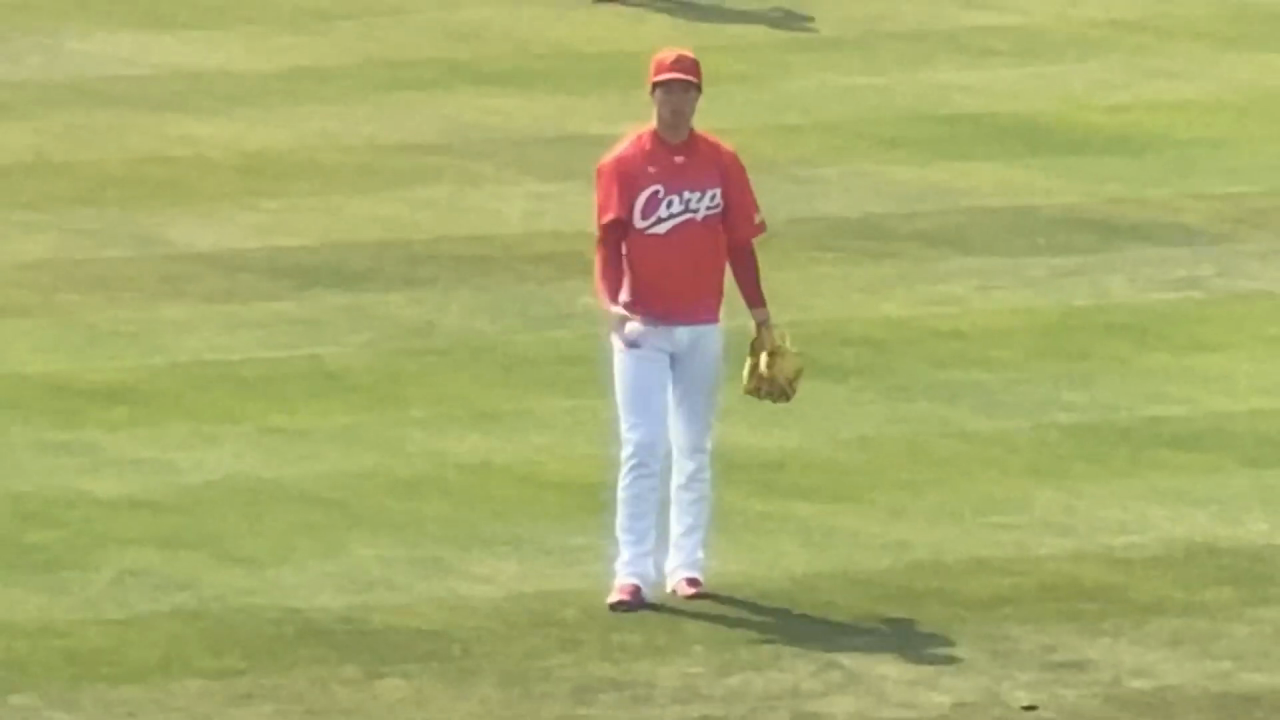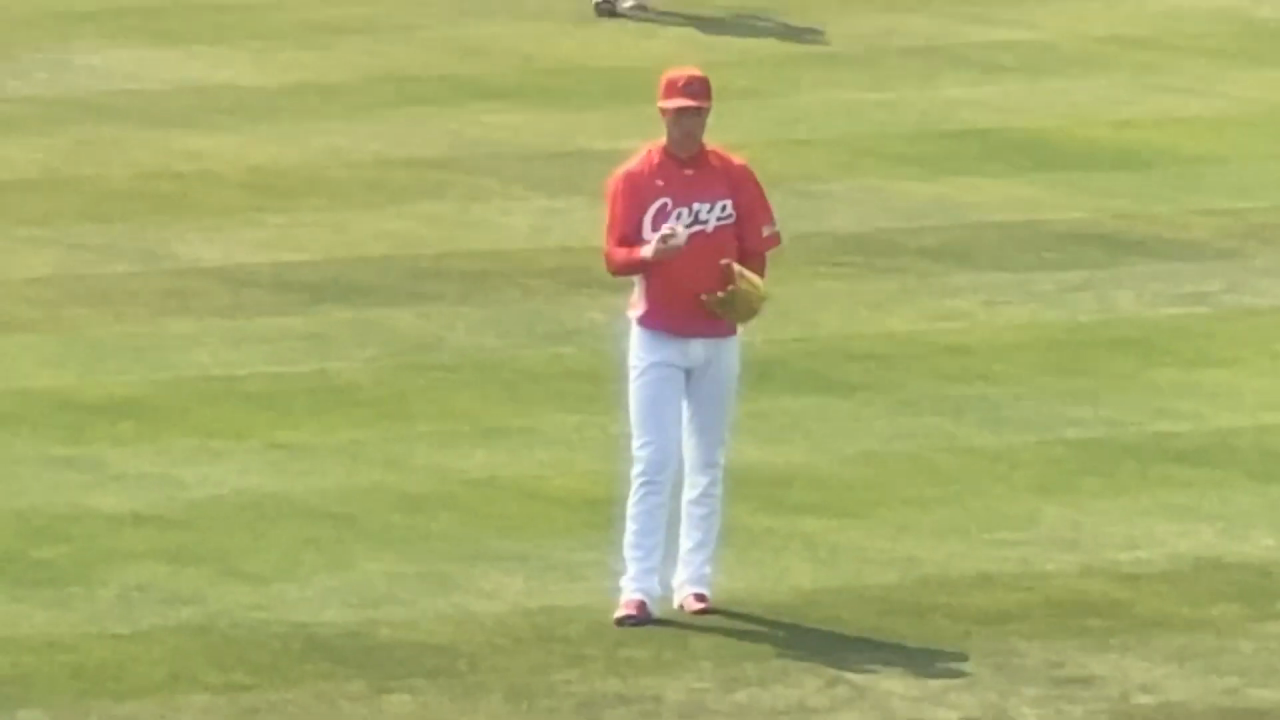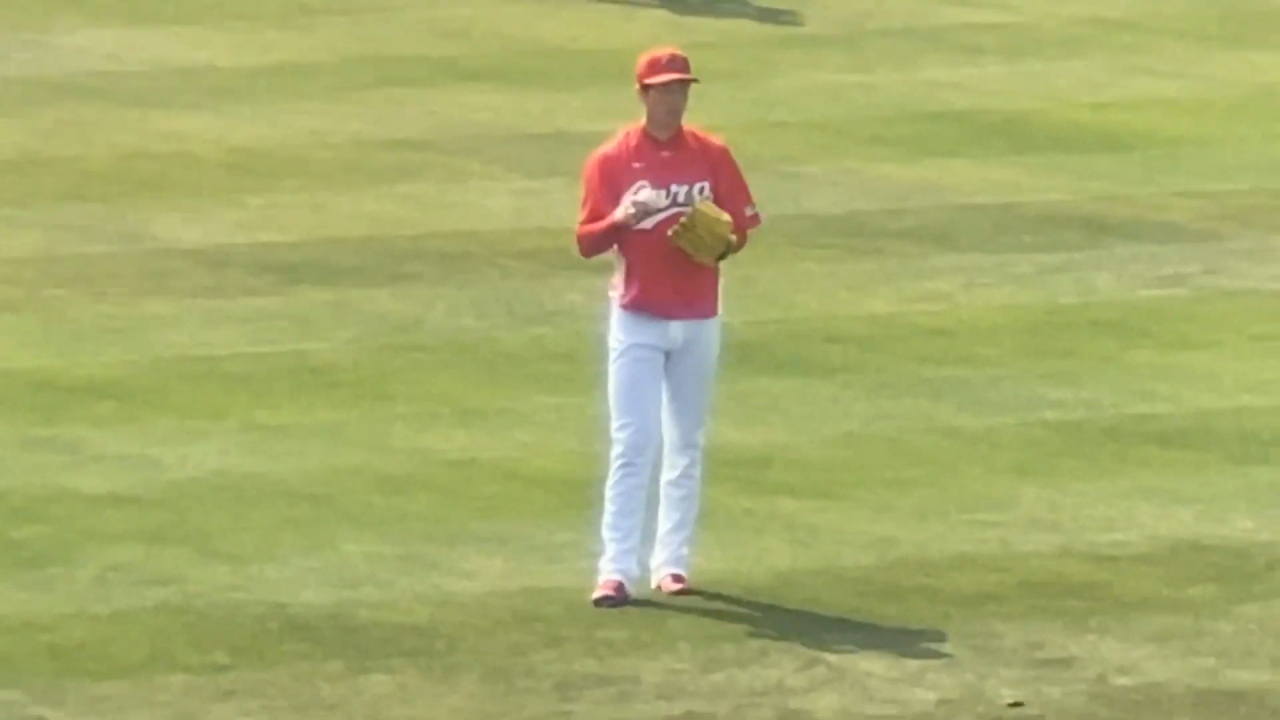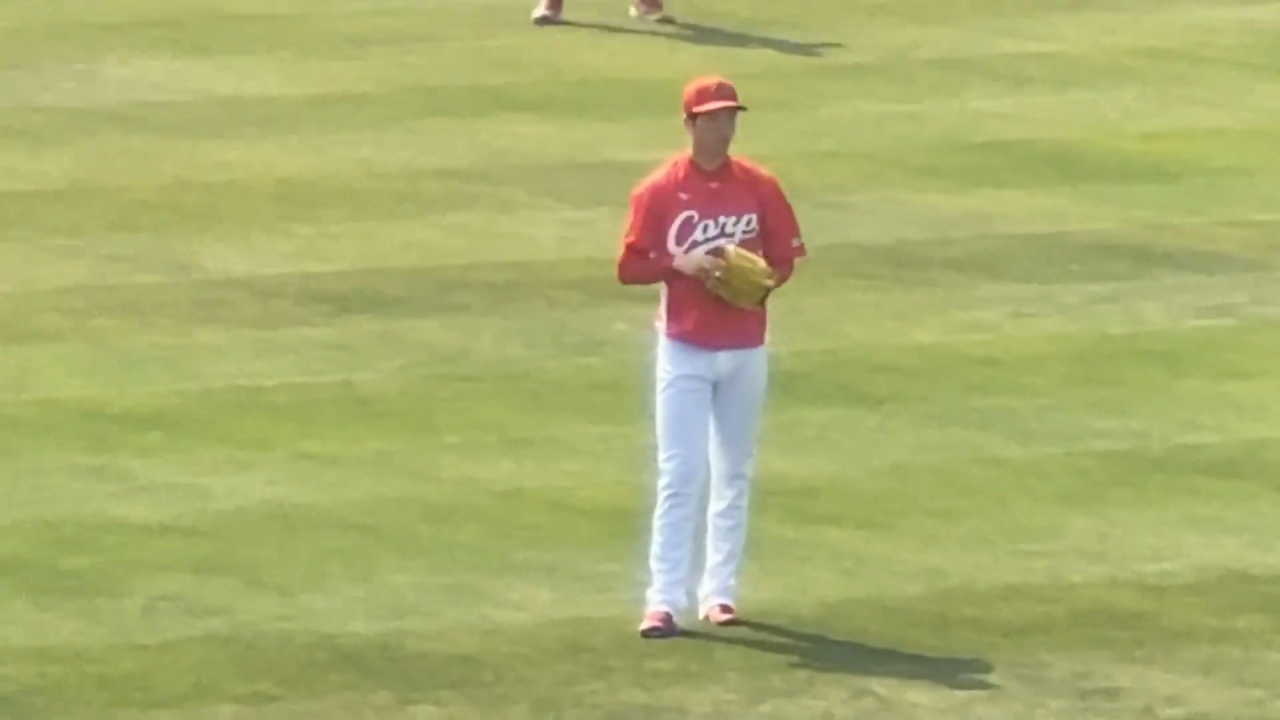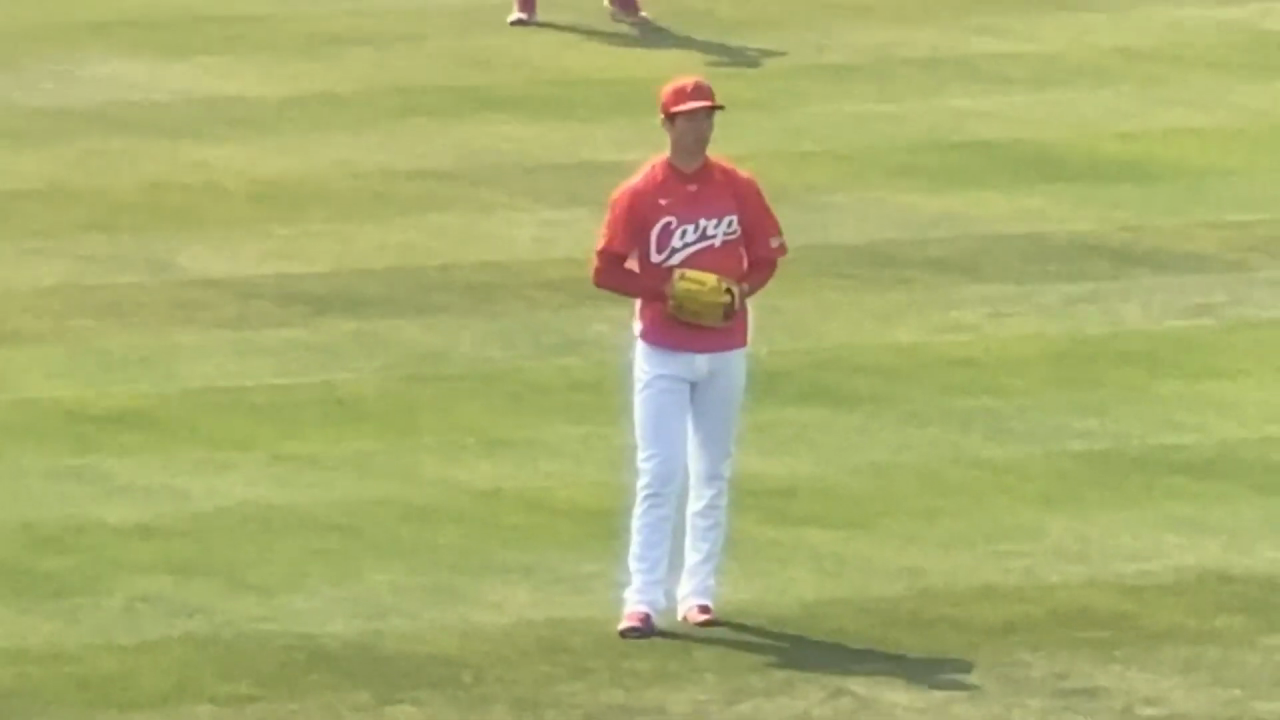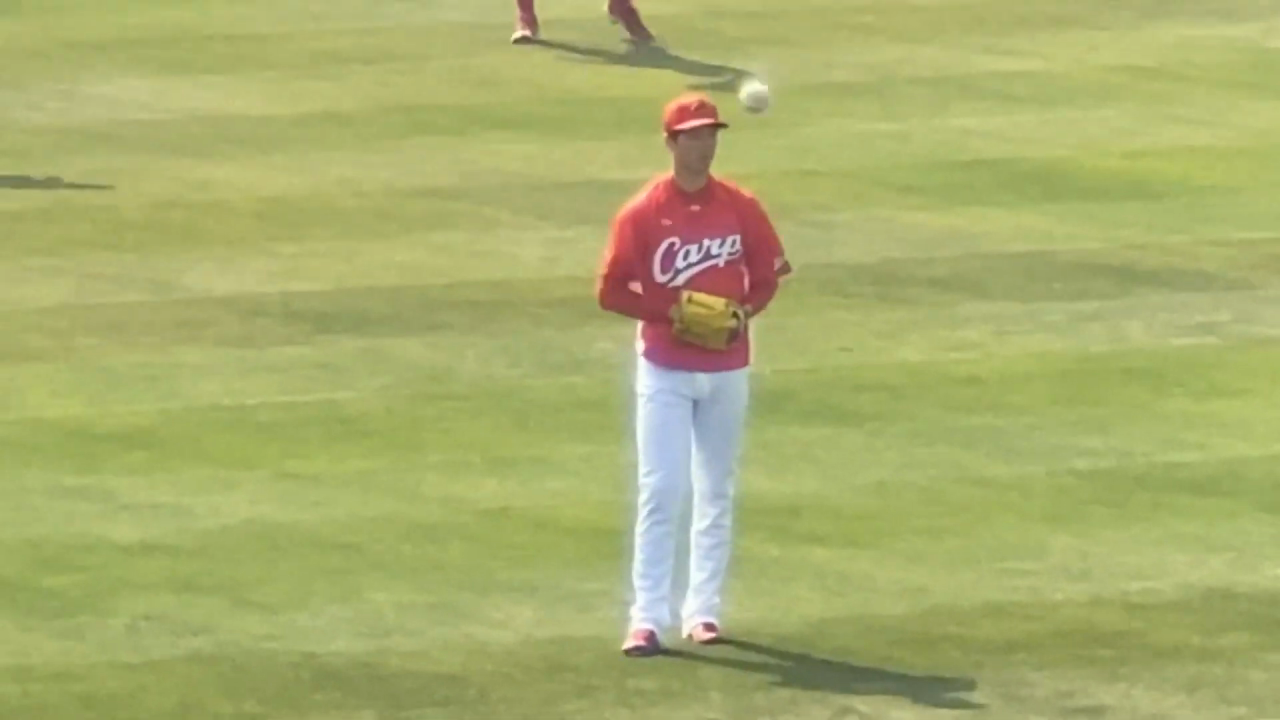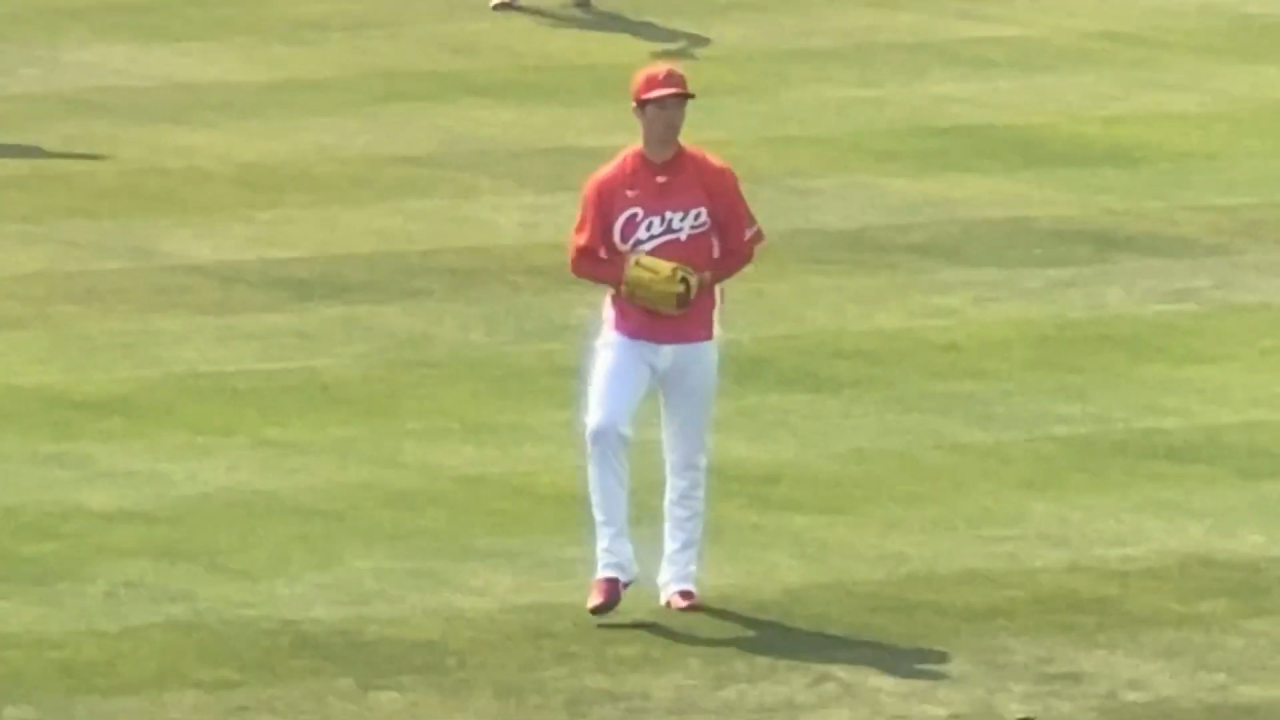
dt=0.4s
person 1, frame 1
left shoulder: (721, 161)
right shoulder: (622, 163)
left elbow: (740, 242)
right elbow: (609, 243)
left wrist: (760, 315)
right wrist: (612, 304)
left hip: (702, 326)
right hip: (642, 326)
left knee: (693, 450)
right knee: (642, 447)
left ankle: (685, 565)
right ankle: (632, 571)
person 1, frame 2
left shoulder: (735, 174)
right shoulder: (632, 177)
left elbow: (757, 251)
right elbow: (613, 257)
right wrist: (649, 252)
left hip: (718, 337)
right hip: (656, 338)
left knee: (707, 464)
right knee: (653, 463)
left ankle: (693, 581)
right ankle: (638, 587)
person 1, frame 3
left shoulder: (713, 154)
right shoulder: (610, 159)
left elbow: (740, 230)
right elbow: (586, 242)
right wrist: (621, 217)
left hip: (698, 319)
right hip: (636, 319)
left knee: (687, 444)
right knee: (632, 443)
left ankle: (671, 561)
right ankle: (617, 568)
person 1, frame 4
left shoulder: (759, 185)
right shoulder: (658, 189)
left elbow: (784, 259)
right elbow: (627, 268)
right wrist: (677, 264)
left hip: (746, 349)
right hip: (684, 349)
left knee: (734, 474)
right knee: (680, 473)
left ankle: (720, 592)
right ankle: (664, 598)
person 1, frame 5
left shoulder: (739, 187)
right shoulder: (637, 193)
left elbow: (767, 258)
right elbow: (605, 271)
left wrist: (740, 290)
right wrist: (663, 289)
left hip: (725, 351)
right hip: (662, 352)
left knee: (713, 475)
right knee: (659, 474)
left ankle: (698, 593)
right ankle: (642, 600)
person 1, frame 6
left shoulder: (741, 206)
right shoulder: (641, 212)
left elbow: (767, 276)
right elbow: (611, 292)
left wrist: (744, 311)
right wrist: (672, 311)
left hip: (727, 370)
right hip: (665, 370)
left knee: (716, 493)
right knee: (661, 490)
left ankle: (703, 611)
right ankle: (648, 618)
person 1, frame 7
left shoulder: (712, 175)
right shoulder: (608, 182)
left elbow: (742, 247)
right elbow: (581, 259)
left wrist: (703, 279)
right wrist: (626, 276)
left hip: (693, 339)
right hip: (627, 335)
left knee: (687, 463)
right knee: (603, 427)
left ankle: (679, 578)
right ankle: (613, 562)
